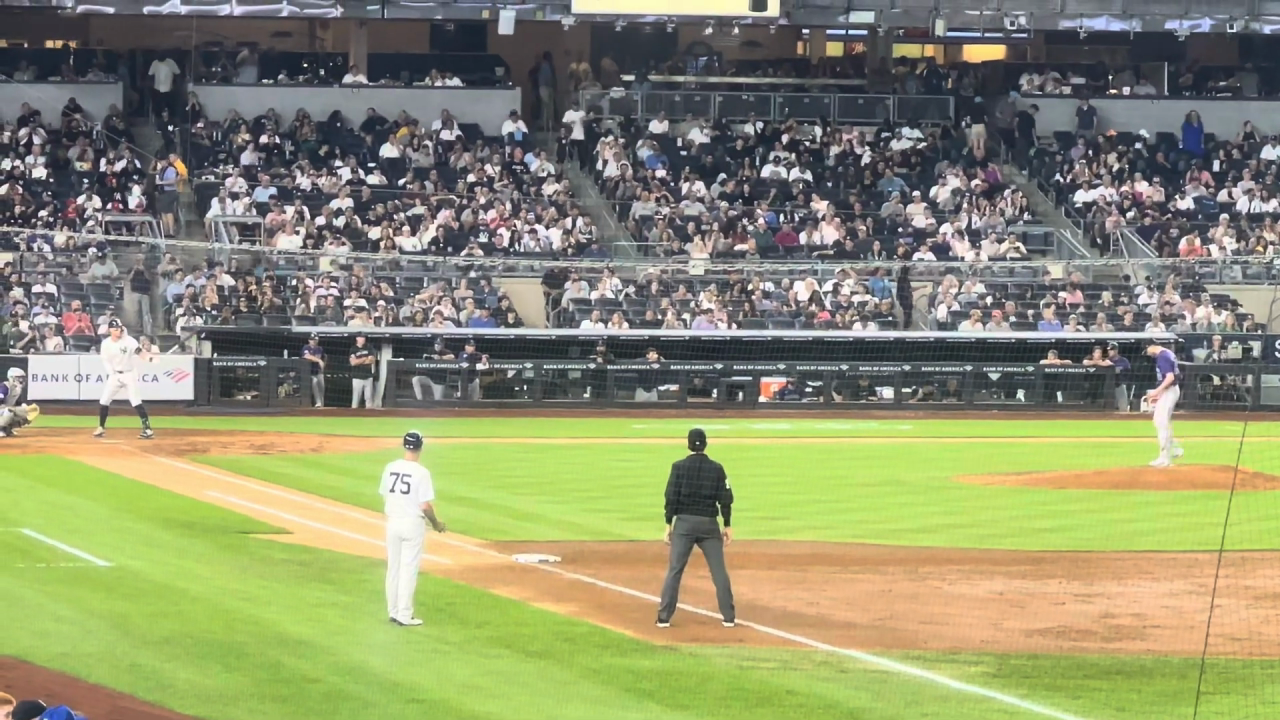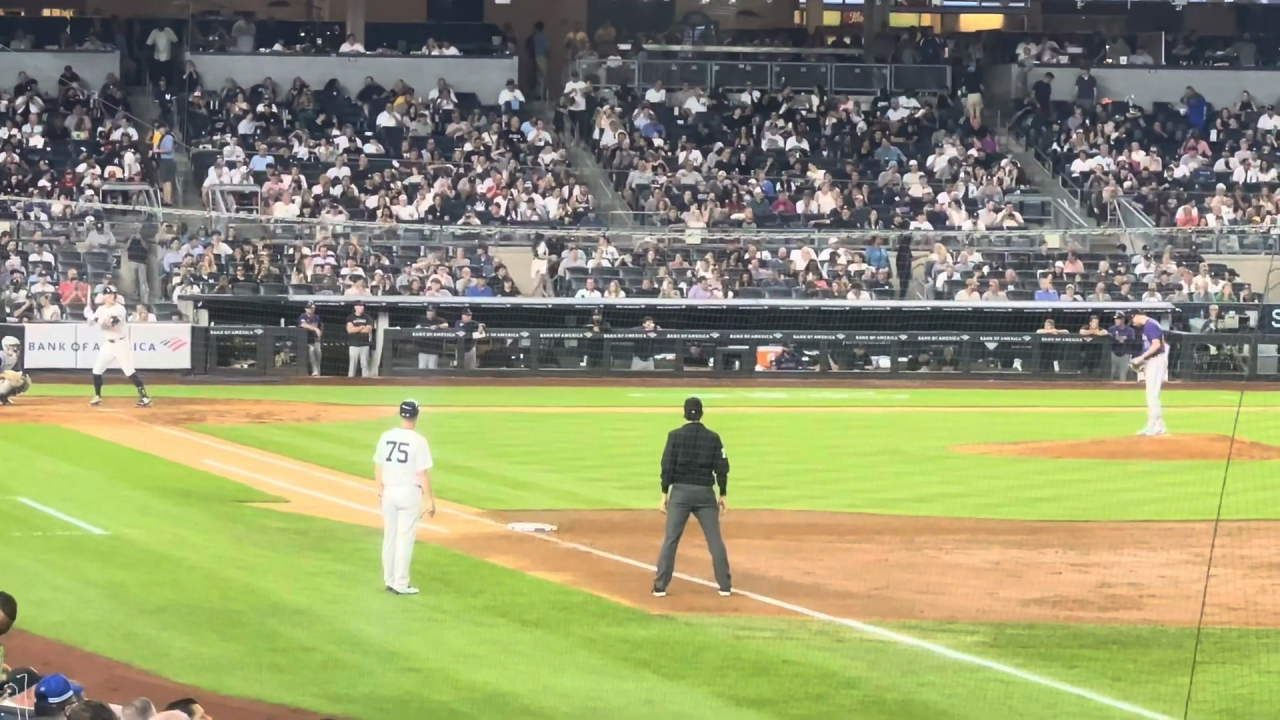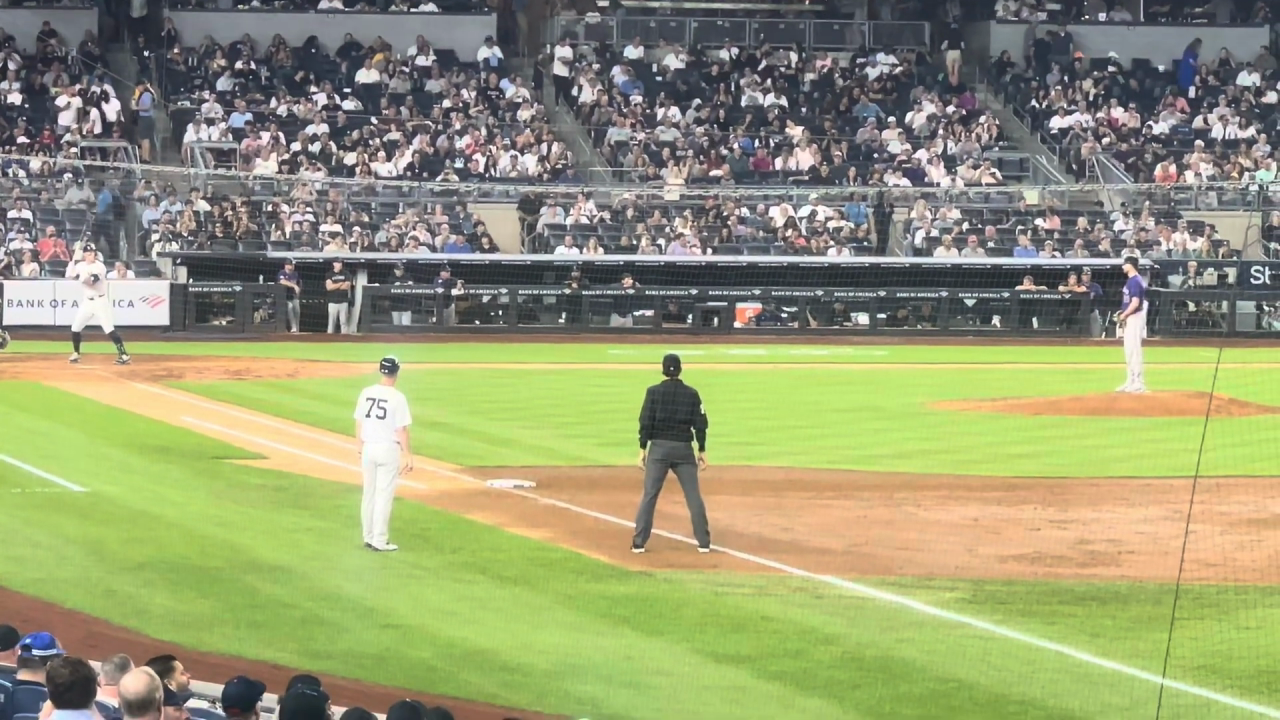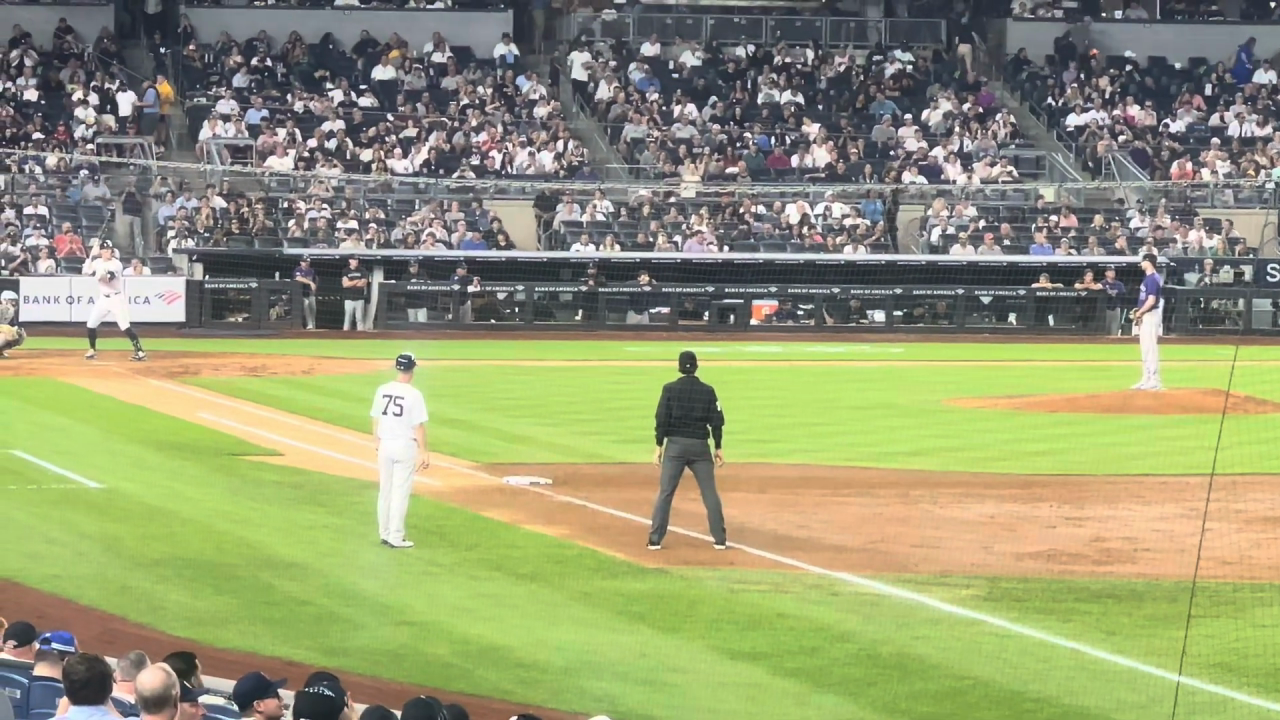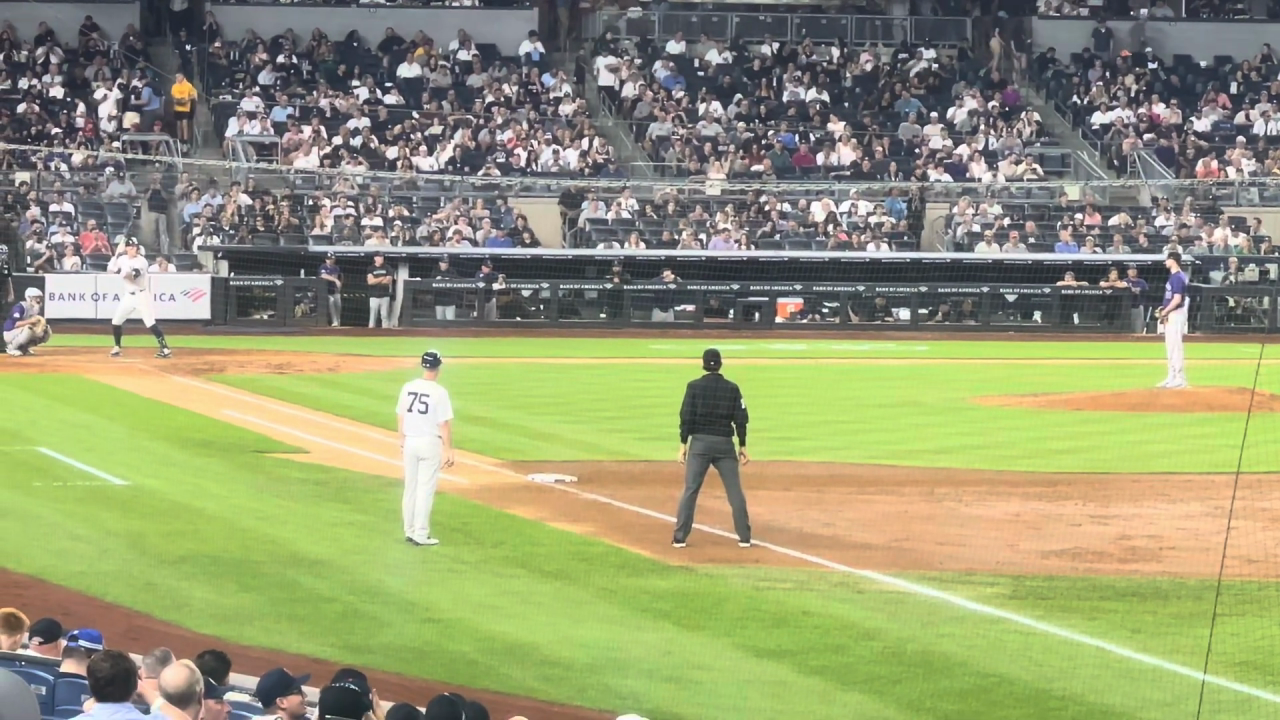
dt=1s
person 1, frame 1
left shoulder: (679, 466)
right shoulder: (717, 468)
left elbow: (671, 498)
right elbow: (726, 499)
left wrist: (669, 525)
right wrist: (727, 525)
left hip: (684, 522)
right hip: (709, 523)
left knee: (674, 570)
right knee: (719, 571)
left ankle: (664, 617)
right ankle: (729, 617)
person 1, frame 2
left shoulder: (675, 435)
right shoulder: (713, 437)
left elbow: (667, 466)
right elbow: (722, 468)
left wrist: (665, 493)
right wrist: (722, 495)
left hip: (680, 491)
right hip: (705, 492)
left knee: (670, 539)
right knee: (715, 540)
left ankle: (660, 586)
right ankle: (725, 586)
person 1, frame 3
left shoulder: (654, 392)
right shoulder: (691, 394)
left elbow: (646, 423)
right elbow: (700, 424)
left wrist: (643, 449)
right wrist: (701, 451)
left hip: (659, 447)
right hip: (683, 448)
left knee: (649, 496)
right knee: (694, 496)
left ankle: (639, 543)
right ankle: (703, 542)
person 1, frame 4
left shoulder: (670, 389)
right shoulder: (708, 390)
left elbow: (662, 420)
right elbow: (716, 422)
left wrist: (659, 447)
right wrist: (718, 448)
left hip: (675, 445)
right hip: (700, 446)
left knee: (665, 493)
right knee: (710, 493)
left ankle: (655, 540)
right ankle: (720, 540)
person 1, frame 5
left shoulder: (694, 386)
right shoulder: (732, 388)
left elbow: (686, 418)
right elbow: (741, 419)
left wrist: (683, 444)
right wrist: (742, 445)
left hip: (700, 442)
right hip: (724, 443)
left knee: (690, 490)
right knee: (735, 491)
left ankle: (680, 538)
right ankle: (745, 537)
person 2, frame 1
left shoulder: (390, 468)
right shoulder: (421, 472)
left elbow: (385, 498)
right elbow: (425, 505)
right wrist: (436, 523)
left hip: (392, 522)
right hip: (412, 524)
left knee: (393, 569)
right knee: (408, 570)
left ankle: (393, 612)
right ankle: (404, 615)
person 2, frame 2
left shoulder: (386, 437)
right shoulder: (418, 440)
left elbow: (378, 468)
right elbow: (423, 473)
left wrist: (381, 492)
right wrist: (430, 499)
left hip: (389, 492)
right hip: (409, 493)
left knee: (390, 537)
right knee: (405, 539)
left ankle: (389, 581)
right ankle: (401, 584)
person 2, frame 3
left shoulder: (366, 393)
right shoulder: (397, 397)
left elbow: (358, 424)
right elbow: (402, 430)
left wrist: (361, 447)
right wrist: (408, 455)
left hip: (369, 448)
right hip: (388, 449)
left knee: (369, 494)
right knee: (384, 496)
left ankle: (368, 537)
right ankle: (380, 541)
person 2, frame 4
left shoulder: (382, 390)
right shoulder: (414, 394)
left elbow: (375, 420)
right elbow: (419, 426)
left wrist: (377, 443)
right wrist: (424, 452)
left hip: (385, 445)
right hip: (405, 446)
left knee: (385, 491)
right knee: (400, 492)
left ankle: (385, 534)
right ankle: (396, 538)
person 2, frame 5
left shoulder: (407, 388)
right shoulder: (439, 392)
left elbow: (400, 417)
right elbow: (444, 424)
left wrist: (402, 440)
right wrist: (449, 450)
left hip: (410, 442)
right hip: (430, 444)
left knee: (410, 488)
right knee: (425, 490)
left ankle: (409, 532)
right ankle: (421, 535)
